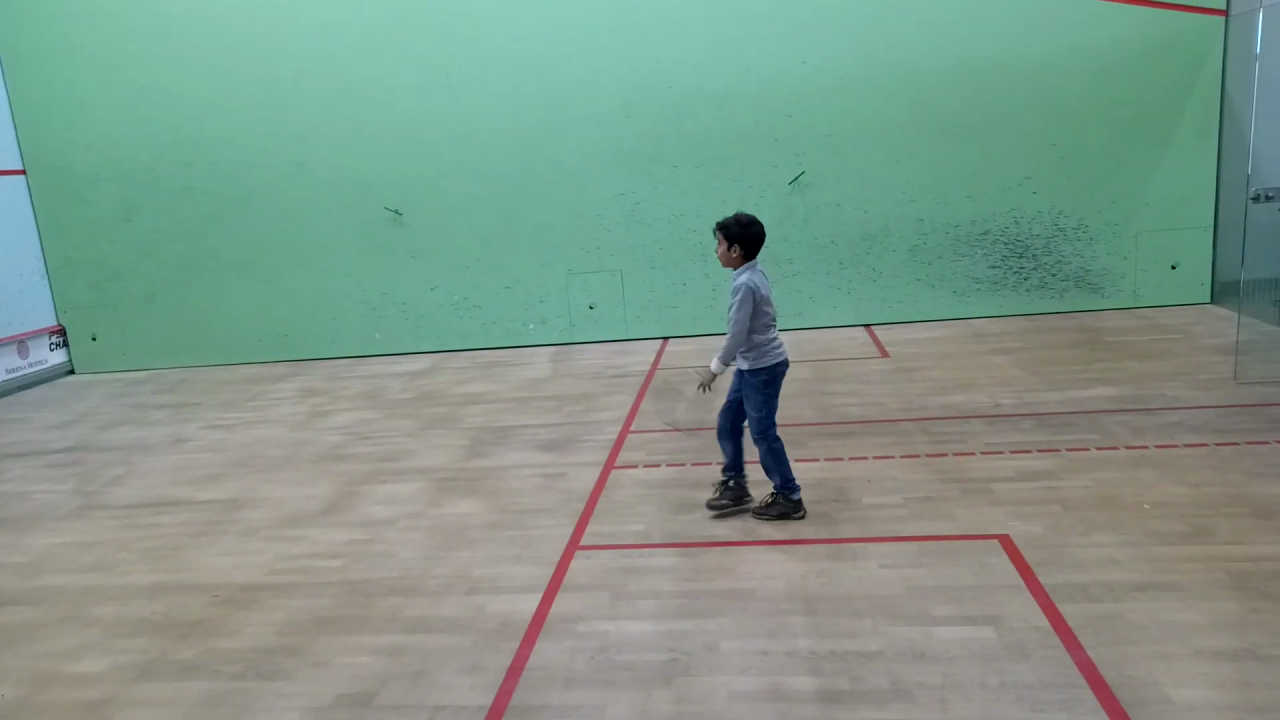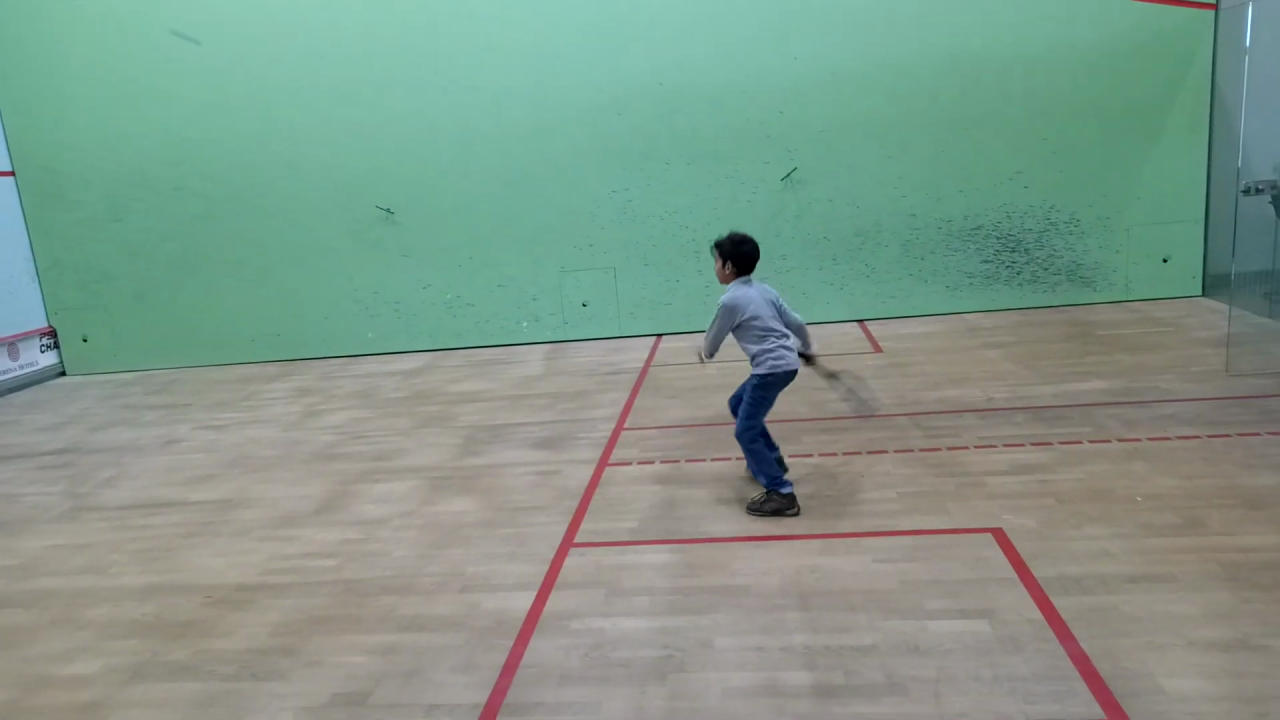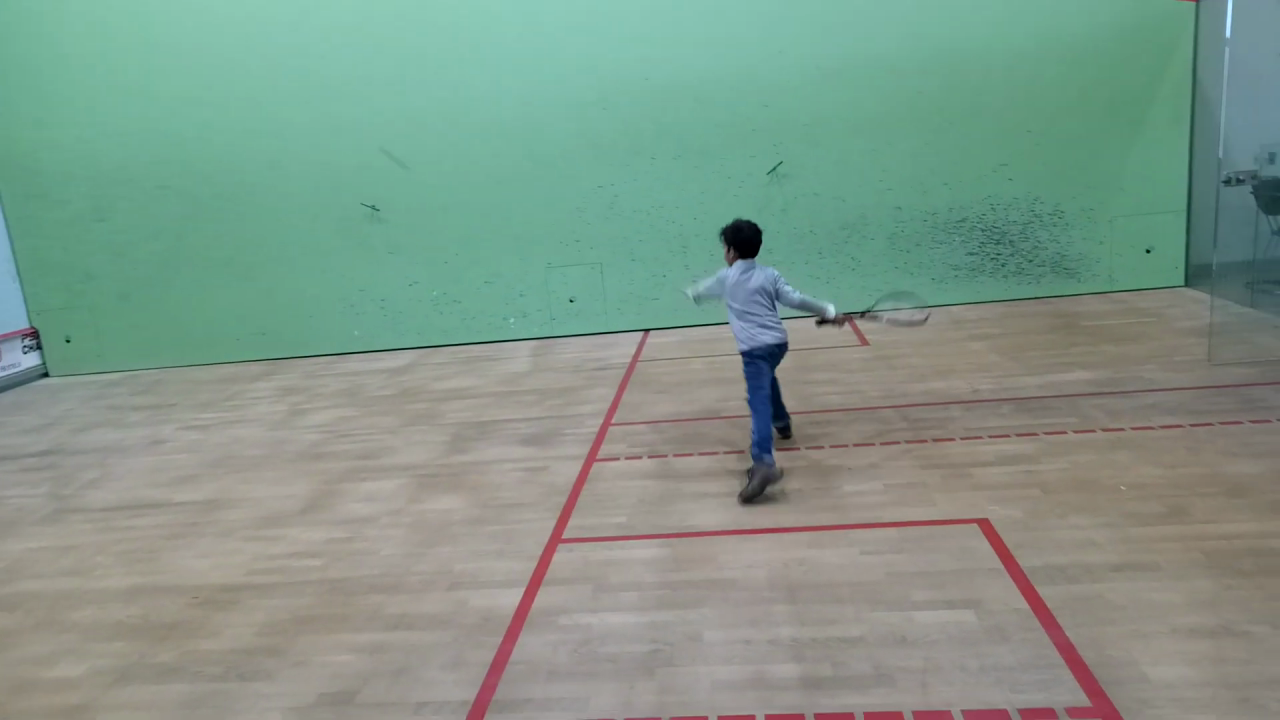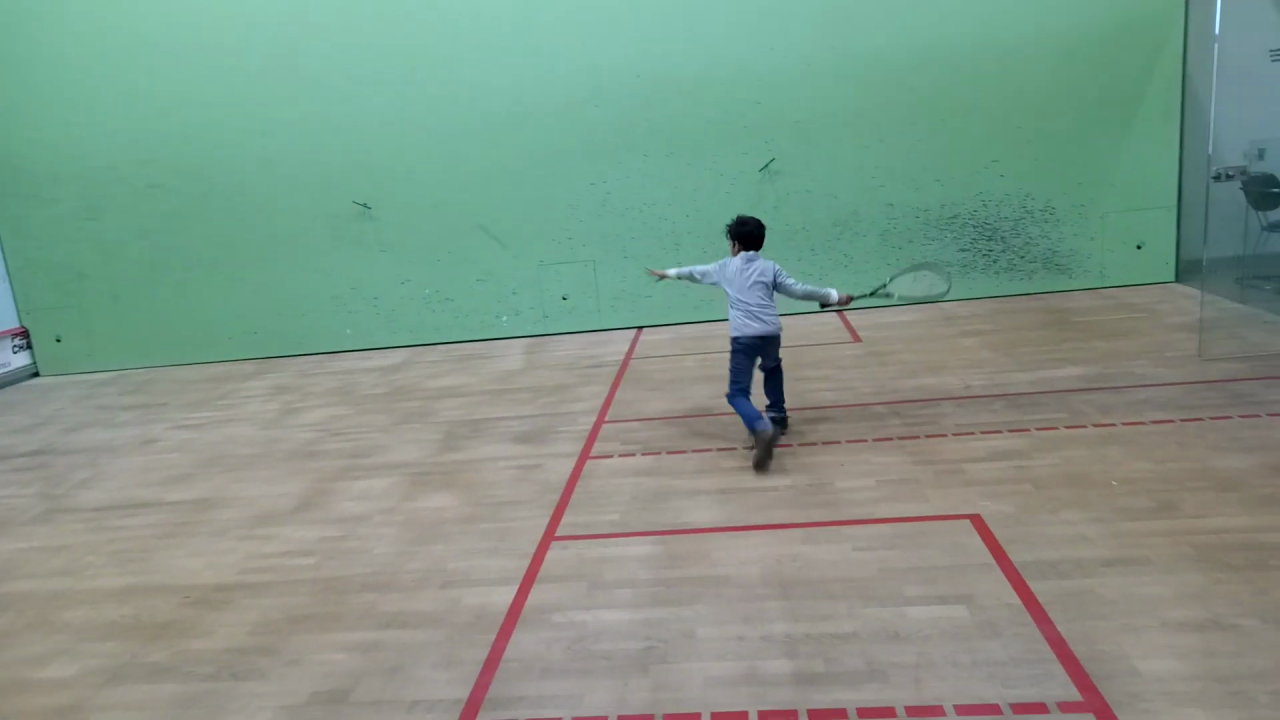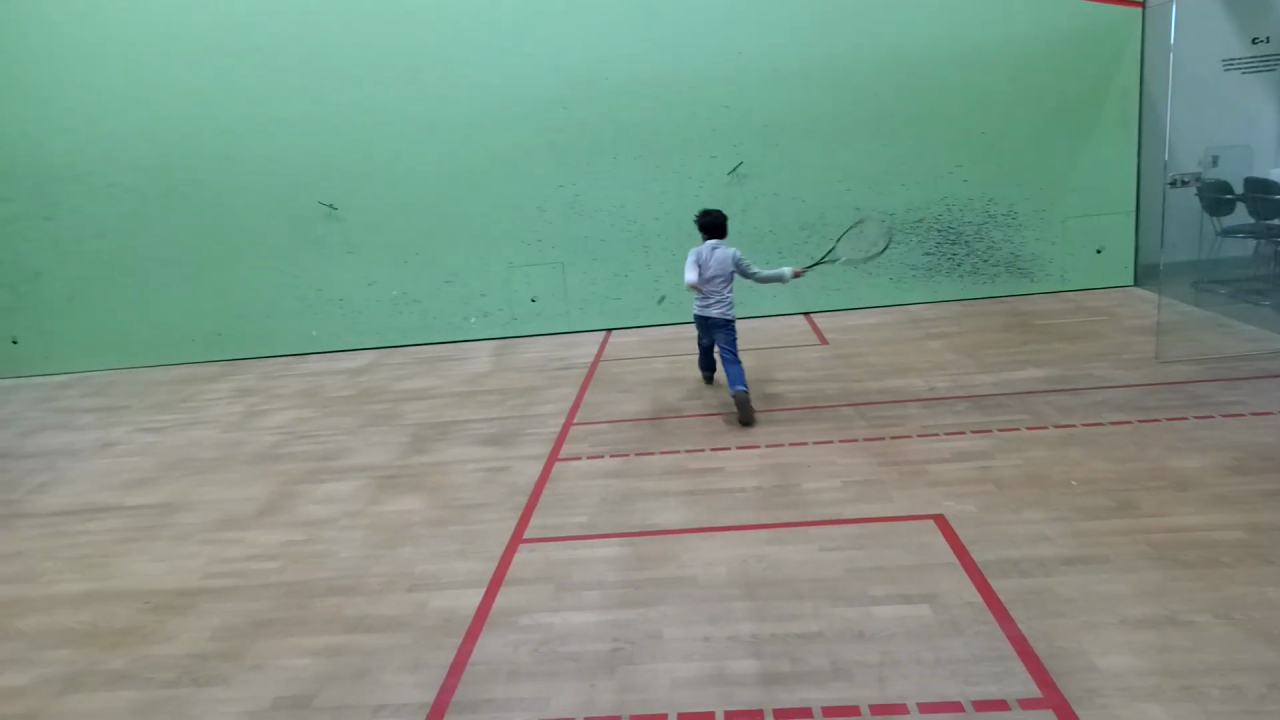
dt=0.2s
person 1, frame 1
left shoulder: (745, 284)
right shoulder: (755, 276)
left elbow: (736, 335)
left wrist: (715, 369)
left hip: (764, 365)
right hip: (753, 363)
left knee: (763, 431)
right knee: (728, 420)
left ankle: (789, 497)
right ankle: (734, 483)
person 1, frame 2
left shoulder: (730, 302)
right shoulder: (764, 290)
left elbow: (714, 338)
right elbow: (795, 323)
left wrist: (706, 352)
right wrist: (806, 349)
left hip: (773, 370)
right hip: (784, 364)
left knee: (746, 430)
right knee: (737, 404)
left ankle: (781, 494)
right ankle: (772, 462)
person 1, frame 3
left shoulder: (724, 278)
right shoulder: (770, 275)
left elbow: (701, 292)
right elbow: (796, 300)
left wrist: (690, 292)
right wrist: (830, 312)
left hip: (756, 347)
right hip: (778, 342)
left knee: (759, 405)
right knee: (765, 379)
left ankle: (765, 464)
right ankle: (781, 422)
person 1, frame 4
left shoulder: (725, 267)
right shoulder: (770, 268)
left elbow: (695, 272)
right elbow: (797, 290)
left wrist: (669, 273)
right wrist: (833, 296)
left hip: (743, 336)
right hip: (770, 332)
left knee: (737, 393)
right knee: (772, 368)
left ankle: (762, 429)
right ankle: (777, 416)
person 1, frame 5
left shoulder: (696, 253)
right shoulder: (733, 254)
left elbow: (691, 274)
right elbow: (757, 275)
left wrist: (693, 282)
right wrist: (788, 273)
left hip: (702, 314)
right hip: (724, 315)
left knee: (705, 345)
right knee: (729, 357)
left ankle: (708, 372)
right ankle: (739, 392)
